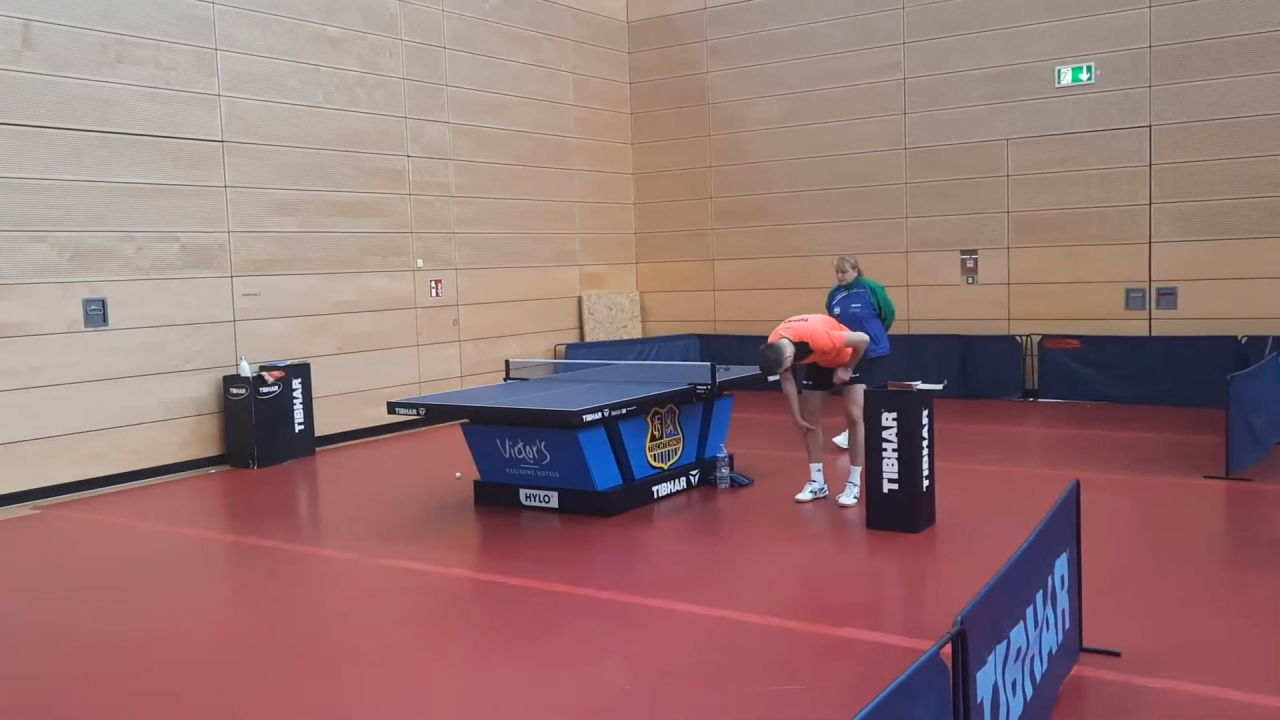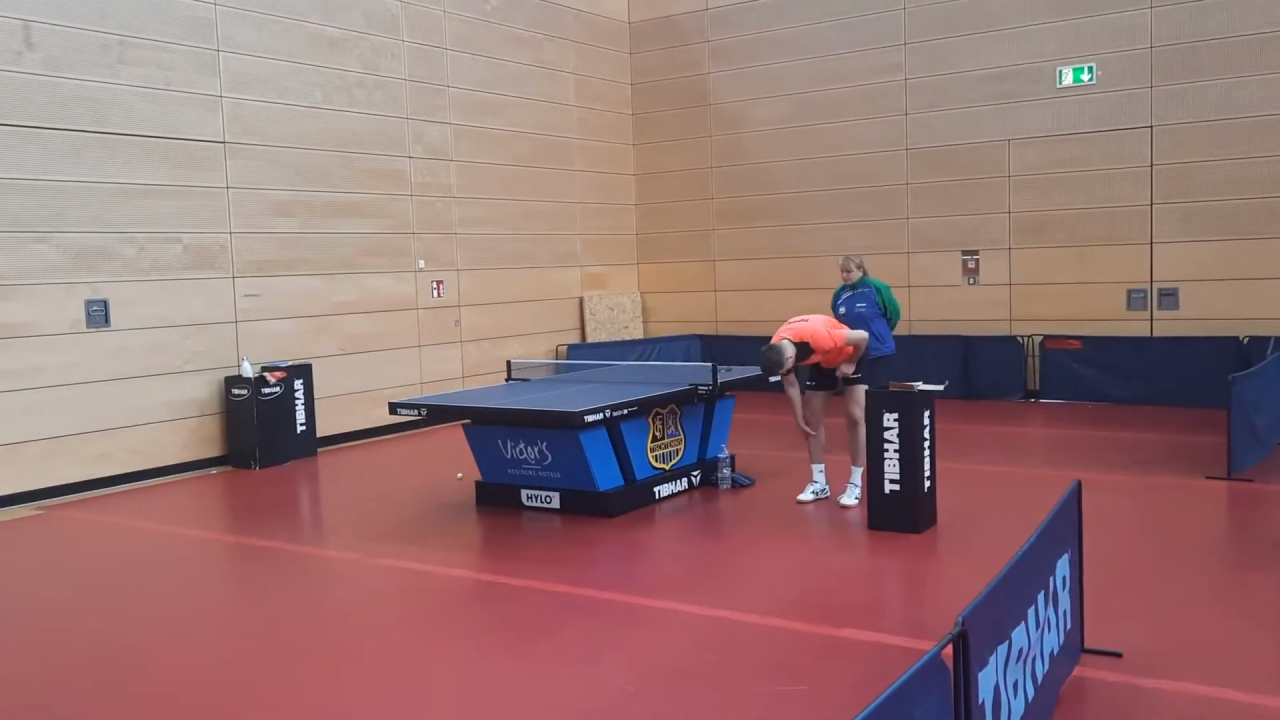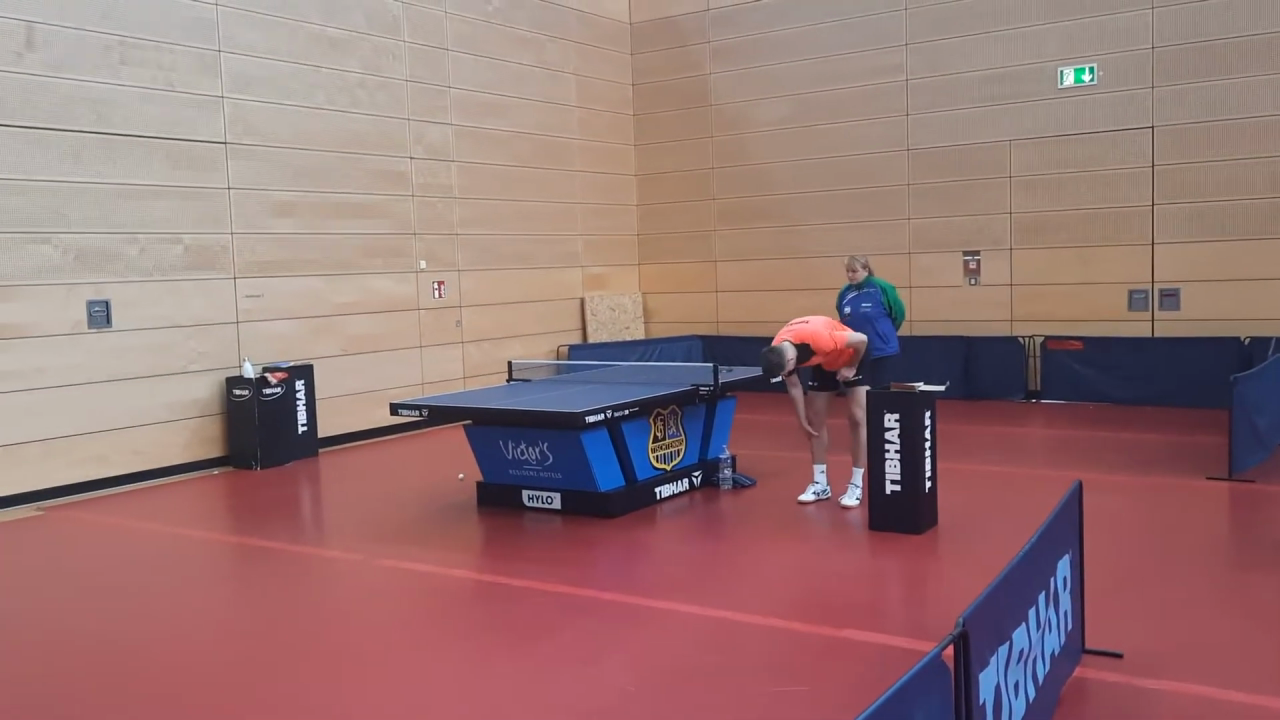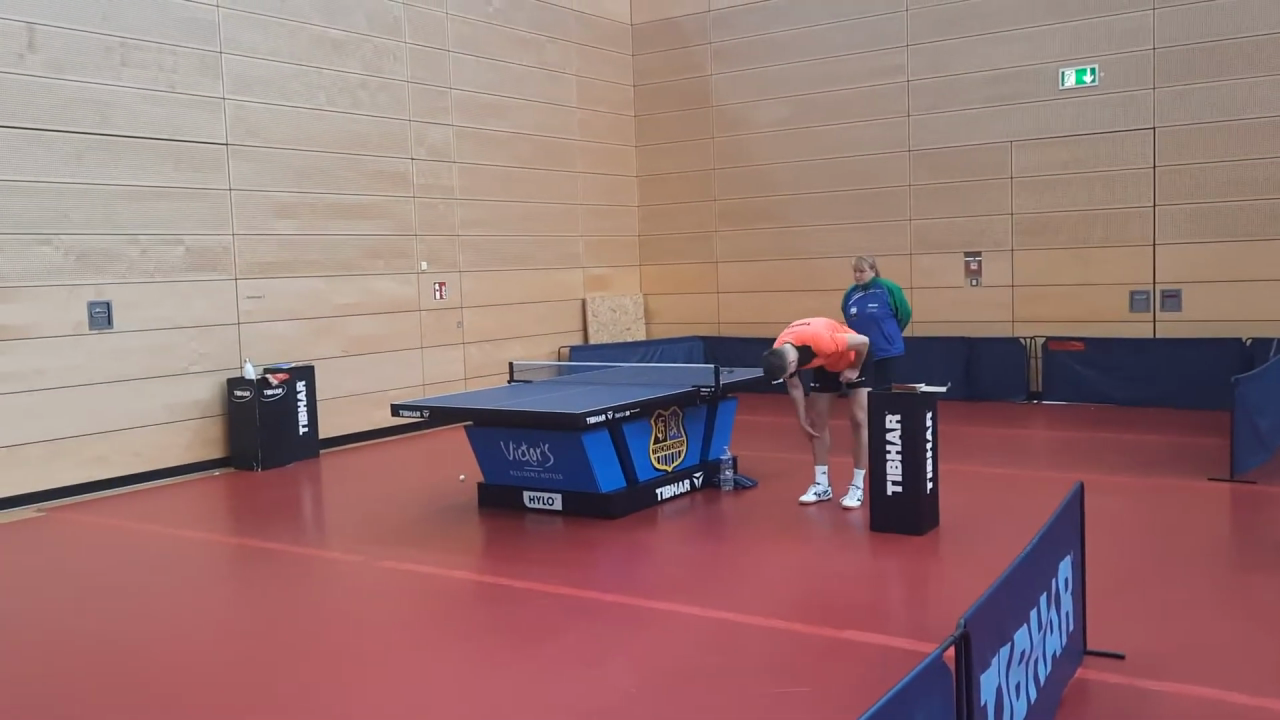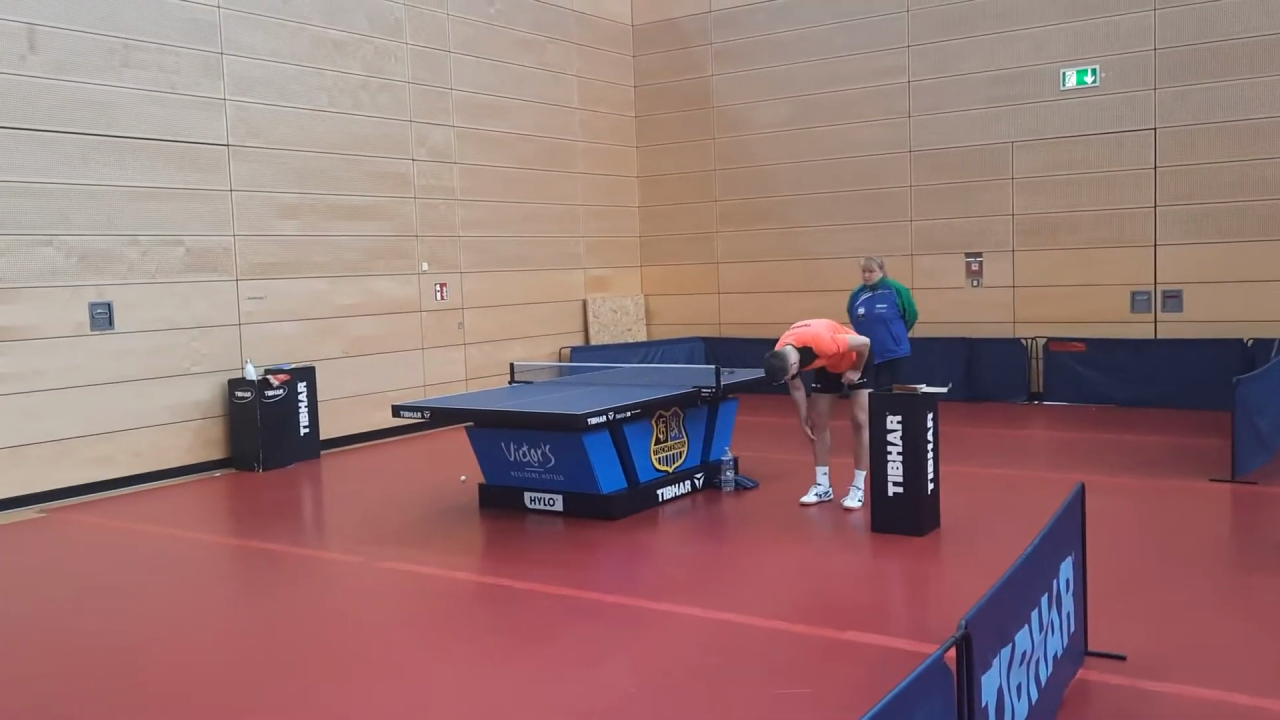
dt=0.1s
person 1, frame 1
left shoulder: (871, 288)
right shoulder: (834, 294)
left elbow: (888, 313)
right elbow: (834, 321)
left wrist: (873, 334)
left hip: (871, 349)
left knee: (858, 393)
right knee: (859, 392)
left ankle: (853, 432)
person 1, frame 2
left shoulder: (876, 288)
right shoulder: (839, 294)
left elbow: (893, 312)
right elbow: (839, 320)
left wrist: (879, 333)
left hip: (876, 351)
left knee: (875, 393)
right knee: (855, 404)
person 1, frame 3
left shoulder: (881, 288)
right shoulder: (845, 294)
left elbow: (899, 313)
left wrist: (883, 333)
left hip: (881, 352)
right knee: (858, 405)
person 1, frame 4
left shoulder: (888, 289)
right shoulder: (851, 294)
left elbow: (904, 313)
left wrist: (889, 333)
right wrist: (859, 337)
left hip: (886, 353)
left knee: (883, 394)
right knee: (862, 402)
person 1, frame 5
left shoulder: (896, 290)
right shoulder: (857, 295)
left elbow: (911, 314)
right elbow: (855, 321)
left wrist: (895, 334)
right wrist: (867, 336)
left hip: (892, 353)
right hip: (867, 355)
person 2, frame 1
left shoulder: (815, 337)
right shoulder: (774, 345)
left elbow: (863, 339)
right elbow: (786, 381)
left wrist: (848, 369)
right wrist: (796, 416)
left hip: (848, 355)
right hip: (818, 361)
left knee: (853, 415)
right knee: (809, 417)
left ankle: (854, 484)
right ankle: (817, 482)
person 2, frame 2
left shoulder: (815, 336)
right shoulder: (776, 349)
left elbow: (863, 336)
right elbow: (790, 385)
left wrist: (851, 363)
right wrist: (799, 419)
left hip: (849, 356)
right hip: (822, 362)
right knee: (812, 418)
left ankle: (855, 484)
right ankle: (819, 483)
person 2, frame 3
left shoulder: (815, 338)
right shoulder: (778, 350)
left elbow: (862, 339)
right elbow: (793, 386)
left wrist: (852, 367)
right wrist: (802, 420)
left hip: (850, 358)
right hip: (824, 363)
right knee: (814, 418)
left ankle: (856, 486)
right ankle: (820, 484)
person 2, frame 4
left shoulder: (816, 340)
right shoulder: (779, 353)
left elbow: (863, 342)
right elbow: (794, 387)
left wrist: (854, 369)
right wrist: (802, 420)
left hip: (853, 359)
right hip: (826, 364)
right knee: (816, 419)
left ankle: (857, 487)
right ankle: (821, 485)
person 2, frame 5
left shoulder: (818, 341)
right shoulder: (781, 355)
left elbow: (864, 342)
right elbow: (796, 389)
left wrist: (856, 370)
right wrist: (804, 422)
left hip: (855, 359)
right hip: (827, 365)
right knee: (817, 420)
left ankle: (858, 488)
right ankle: (822, 486)
